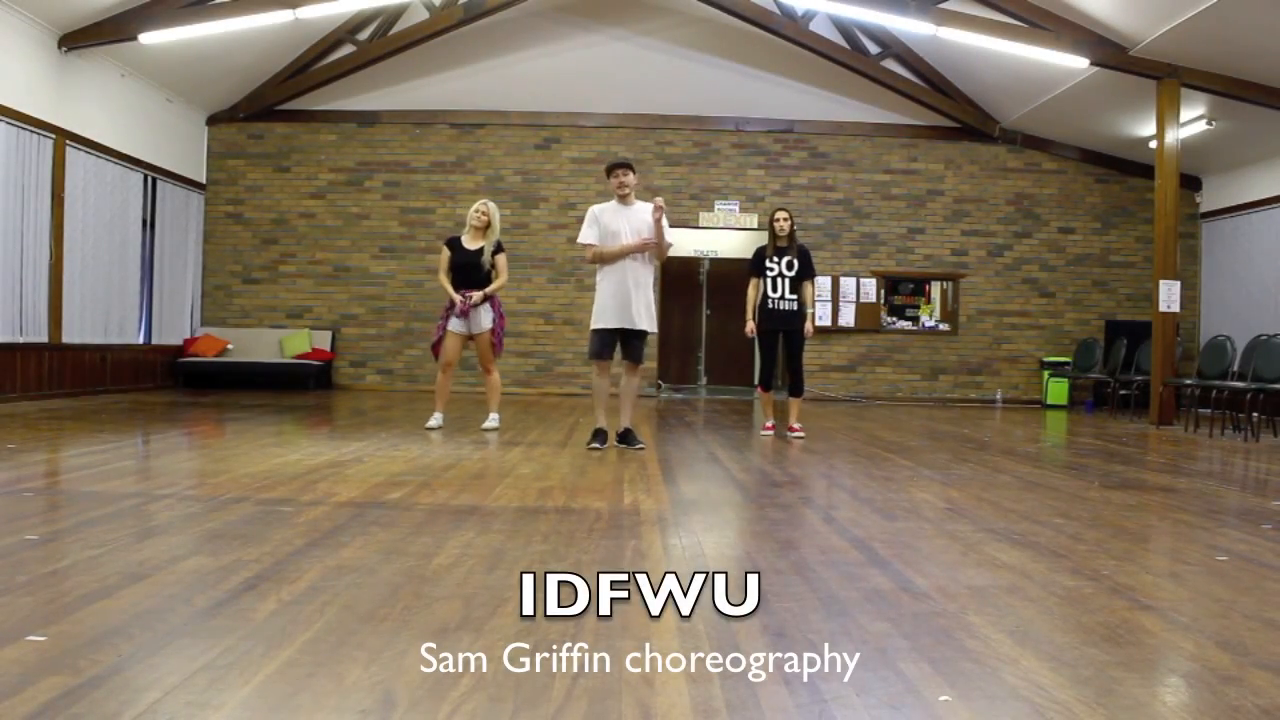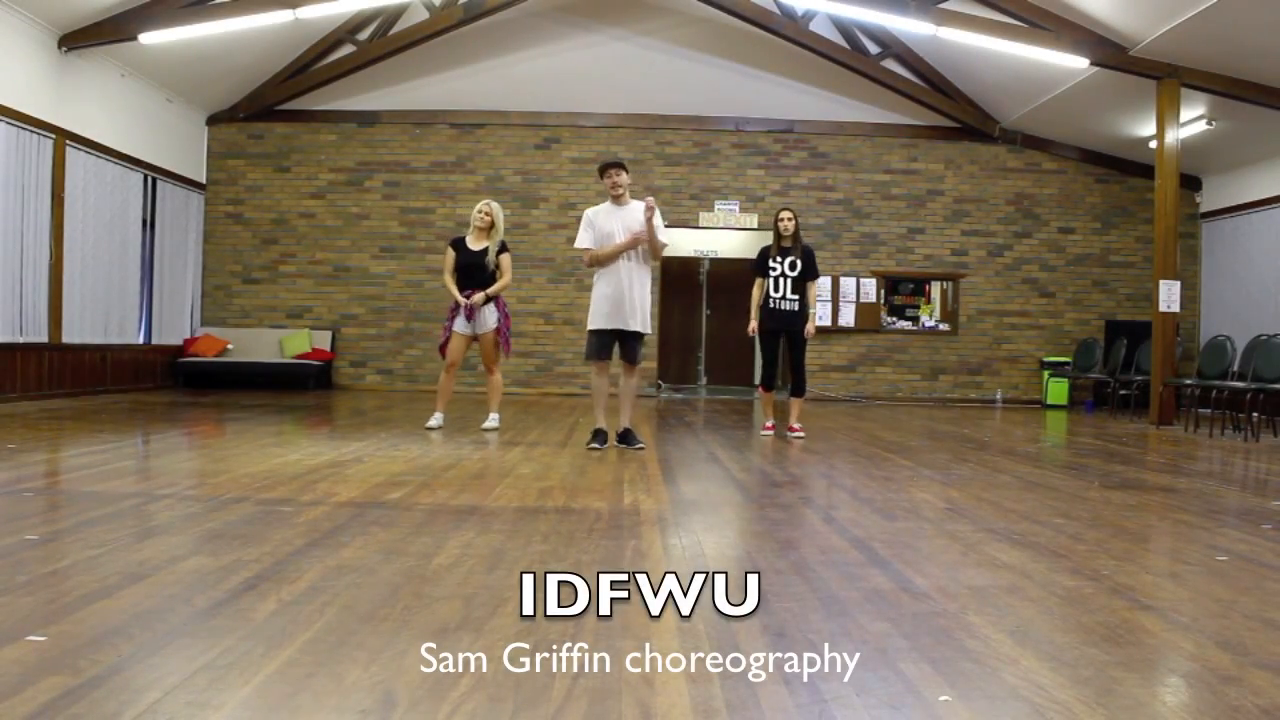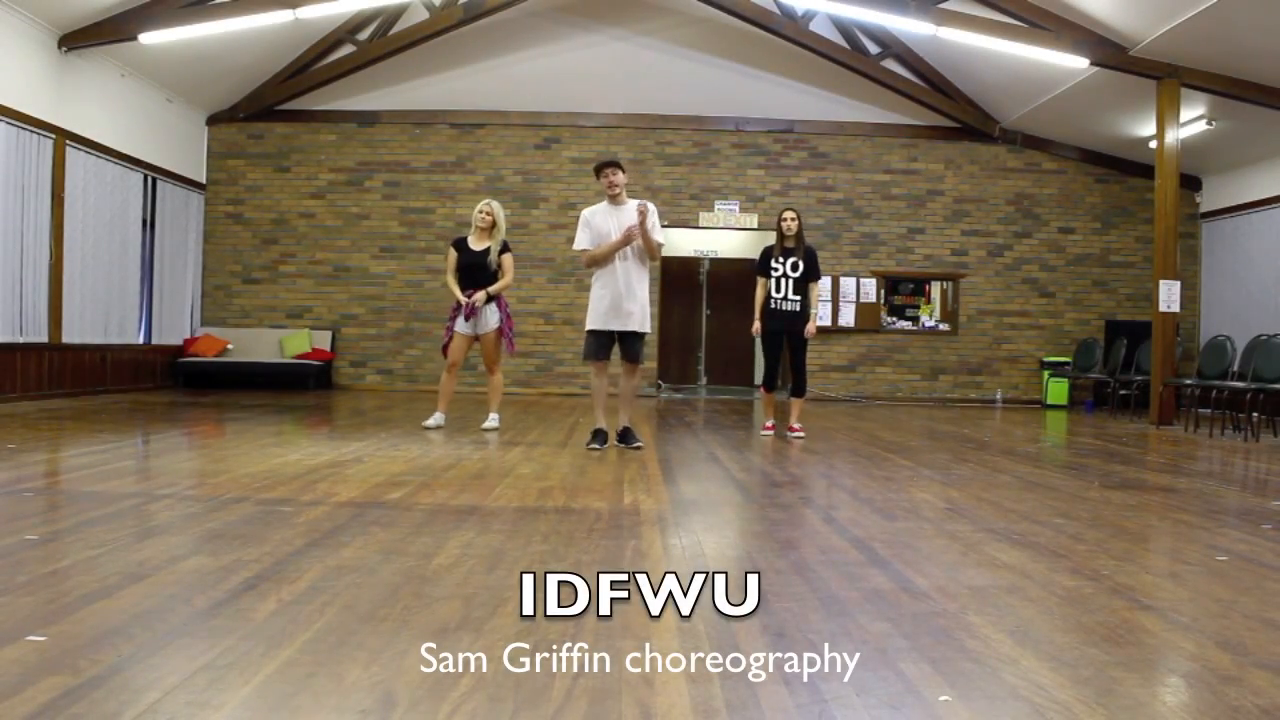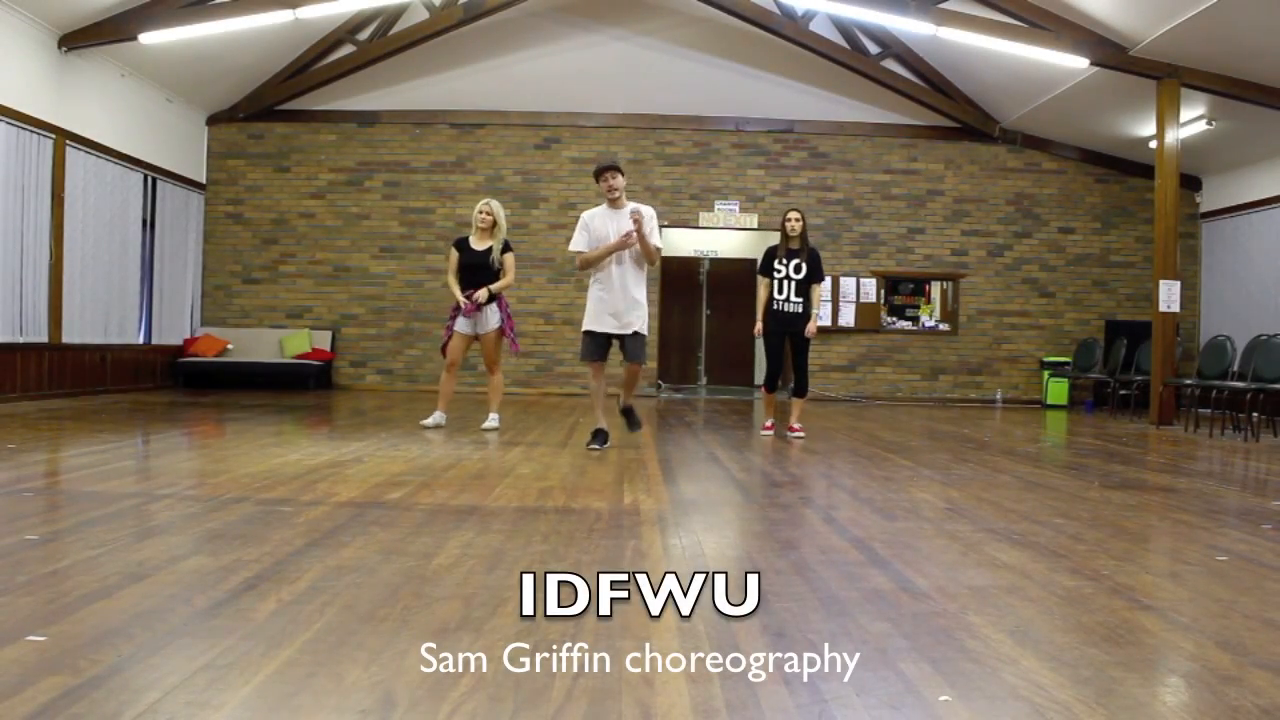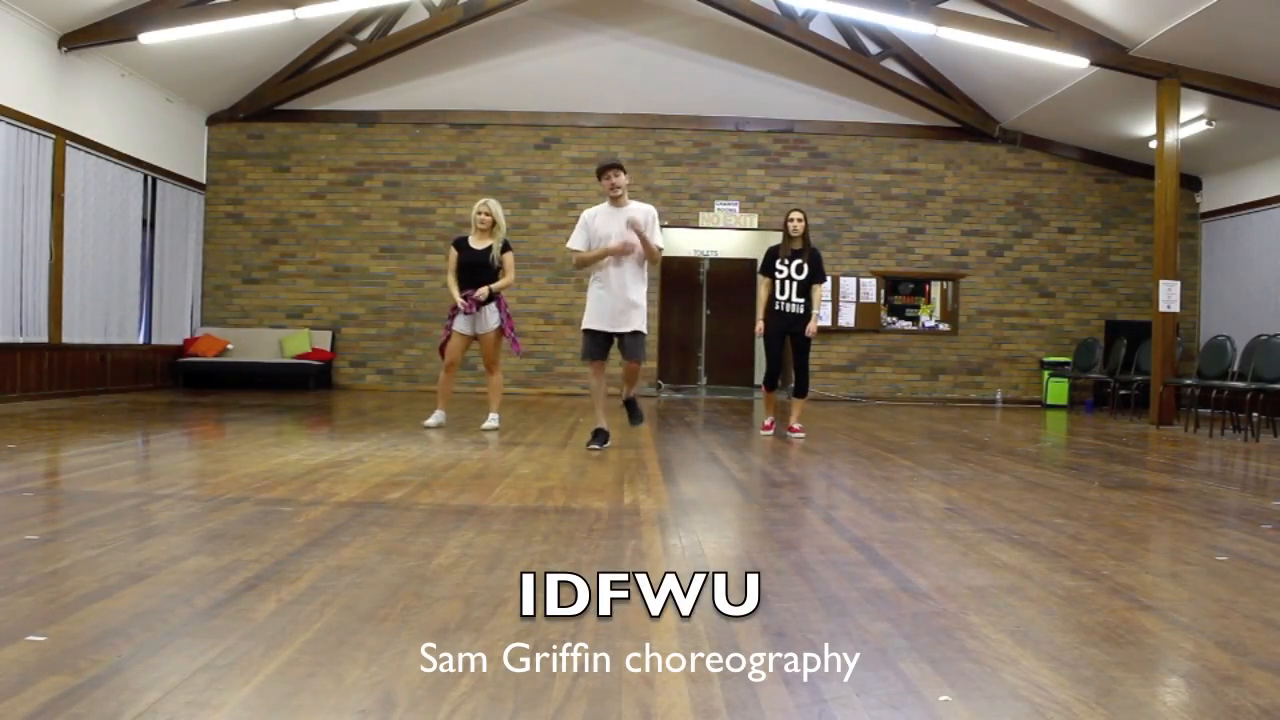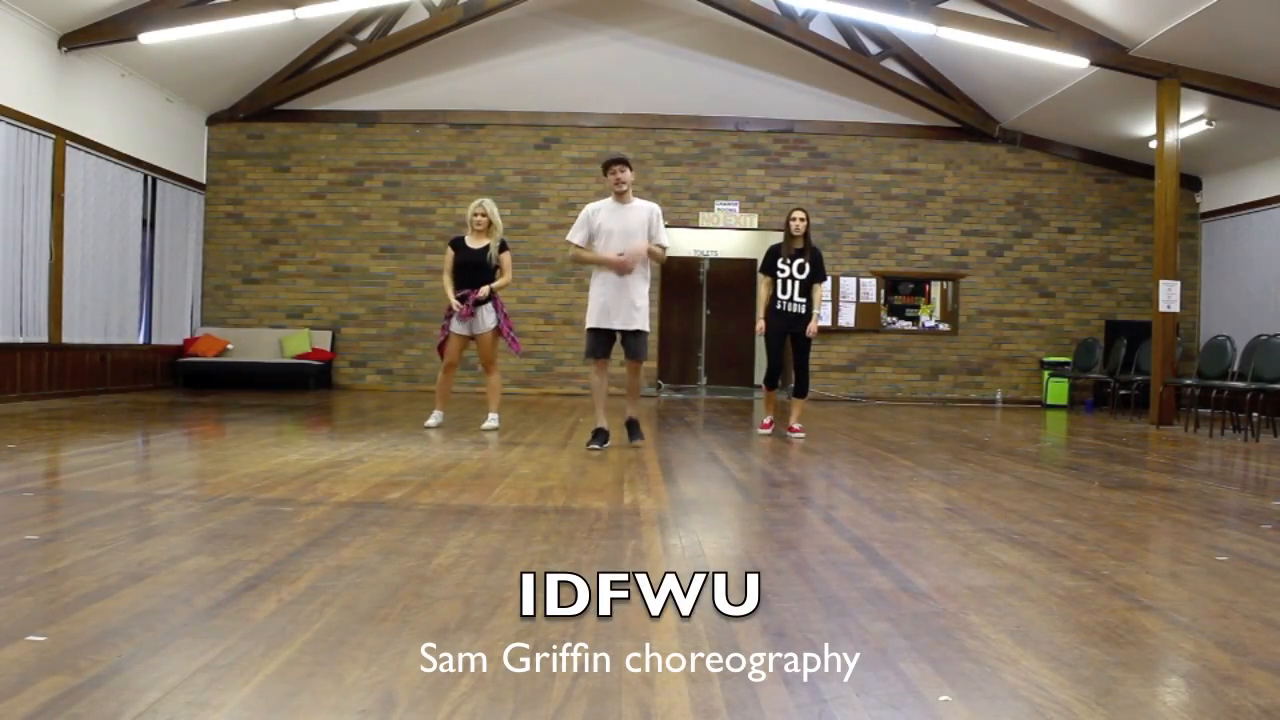
dt=0.1s
person 1, frame 1
left shoulder: (650, 210)
right shoulder: (598, 212)
left elbow: (661, 256)
right elbow: (591, 255)
left wrist: (658, 223)
right wrist: (630, 248)
left hip: (640, 302)
right hip: (608, 301)
left knee: (633, 365)
right knee: (601, 363)
left ankle: (625, 429)
right ankle: (600, 429)
person 1, frame 2
left shoulder: (648, 210)
right shoulder: (592, 215)
left elbow: (658, 255)
right elbow: (589, 259)
left wrist: (649, 225)
right wrist: (624, 246)
left hip: (636, 302)
right hip: (604, 302)
left knee: (630, 365)
right knee: (600, 363)
left ankle: (625, 430)
right ankle: (600, 428)
person 1, frame 3
left shoulder: (646, 209)
right shoulder: (590, 215)
left elbow: (655, 255)
right elbow: (587, 259)
left wrist: (643, 225)
right wrist: (619, 242)
left hip: (635, 302)
right hip: (603, 302)
left knee: (632, 365)
right knee: (598, 363)
left ankle: (624, 428)
right ankle: (600, 428)
person 1, frame 4
left shoulder: (646, 213)
right shoulder: (589, 218)
left elbow: (654, 259)
right elbow: (581, 262)
left wrist: (640, 231)
right wrist: (613, 246)
left hip: (633, 304)
right hip: (600, 304)
left knee: (635, 362)
right knee: (596, 364)
left ankle: (626, 403)
right ankle: (601, 428)
person 1, frame 5
left shoulder: (647, 212)
right shoulder: (590, 216)
left elbow: (656, 259)
right elbow: (577, 260)
left wrist: (641, 236)
right wrist: (609, 250)
left hip: (633, 303)
right hip: (600, 303)
left knee: (634, 361)
right knee: (596, 363)
left ankle: (629, 395)
right ankle: (601, 427)
person 1, frame 6
left shoulder: (650, 210)
right shoulder: (593, 211)
left elbow: (662, 254)
right elbow: (574, 252)
left wrist: (645, 249)
right wrist: (606, 259)
left hip: (635, 300)
right hip: (603, 299)
left knee: (635, 361)
right knee: (598, 362)
left ankle: (632, 417)
right ankle: (601, 427)
person 2, frame 1
left shoulder: (495, 246)
right shoulder: (453, 243)
left elbow: (503, 278)
right elbow: (442, 274)
left wrist: (484, 293)
right wrist: (453, 294)
left hip: (484, 309)
right hip: (457, 308)
left knee: (488, 365)
right knee: (447, 363)
left ankle: (493, 415)
right ankle: (438, 415)
person 2, frame 2
left shoulder: (499, 246)
right shoulder: (457, 243)
left elbow: (506, 279)
right elbow: (447, 275)
left wrist: (485, 293)
right wrist: (458, 296)
left hip: (489, 309)
right hip: (462, 309)
left knee: (491, 365)
right knee: (450, 363)
left ankle: (494, 415)
right ankle: (438, 415)
person 2, frame 3
left shoulder: (501, 246)
right shoulder: (459, 244)
left elbow: (508, 278)
right elbow: (450, 275)
left wrist: (486, 292)
right wrist: (459, 296)
left hip: (491, 309)
right hip: (464, 309)
left knee: (492, 366)
right knee: (452, 363)
left ankle: (493, 416)
right ankle: (439, 414)
person 2, frame 4
left shoulder: (502, 246)
right shoulder: (460, 244)
left elbow: (510, 278)
right elbow: (451, 275)
left wrist: (489, 289)
right wrist: (459, 296)
left hip: (491, 309)
right hip: (464, 309)
left knee: (492, 365)
right knee: (451, 363)
left ankle: (493, 416)
right ankle: (440, 414)
person 2, frame 5
left shoulder: (501, 245)
right shoulder: (459, 243)
left elbow: (509, 278)
right elbow: (451, 275)
left wrist: (490, 287)
right wrist: (456, 296)
left hip: (490, 309)
right hip: (464, 309)
left knee: (491, 365)
right knee: (450, 362)
left ankle: (493, 416)
right ankle: (440, 413)
person 2, frame 6
left shoulder: (498, 245)
right shoulder: (456, 243)
left elbow: (507, 277)
right elbow: (447, 275)
left wrist: (490, 287)
right wrist: (451, 298)
left hip: (486, 308)
right hip: (459, 308)
left knee: (489, 365)
right knee: (448, 364)
left ankle: (493, 415)
right ankle: (438, 413)
person 3, frame 1
left shoulder: (801, 252)
right shoulder: (762, 253)
left elbow: (807, 286)
right elbow: (753, 287)
left wrist: (809, 318)
right wrist: (749, 318)
left hip: (794, 319)
right hip: (768, 319)
left knee: (795, 369)
right knee: (767, 369)
left ankle: (793, 423)
right ankle: (769, 420)
person 3, frame 2
left shoulder: (805, 252)
right shoulder: (766, 253)
left elbow: (811, 287)
right elbow: (758, 287)
left wrist: (811, 318)
right wrist: (753, 318)
left hip: (797, 319)
right hip: (770, 318)
left knee: (797, 369)
right knee: (769, 369)
left ankle: (794, 422)
right ankle: (769, 420)
person 3, frame 3
left shoulder: (808, 253)
right shoulder: (769, 252)
left elbow: (813, 287)
right elbow: (761, 286)
left wrist: (812, 319)
right wrist: (756, 318)
left hip: (798, 320)
right hip: (771, 319)
left knee: (798, 369)
right knee: (771, 369)
left ankle: (794, 422)
right ankle: (769, 420)
person 3, frame 4
left shoulder: (811, 254)
right shoulder: (772, 253)
left elbow: (816, 288)
right elbow: (764, 287)
left wrist: (813, 318)
right wrist: (759, 319)
left hip: (800, 320)
right hip: (774, 319)
left knee: (800, 370)
right knee: (773, 369)
left ankle: (794, 422)
right ankle: (769, 419)
person 3, frame 5
left shoulder: (813, 255)
right shoulder: (774, 252)
left elbow: (817, 289)
right elbow: (764, 286)
left wrist: (814, 318)
right wrist: (760, 318)
left hip: (801, 321)
right hip: (775, 319)
left knee: (801, 370)
right knee: (773, 369)
left ankle: (794, 422)
right ankle: (769, 417)
person 3, frame 6
left shoulder: (814, 254)
right shoulder: (775, 251)
left elbow: (817, 288)
right elbow: (764, 285)
left wrist: (814, 318)
right wrist: (760, 317)
left hip: (802, 320)
right hip: (776, 318)
left knee: (801, 370)
right knee: (774, 367)
left ankle: (794, 422)
right ankle: (768, 416)
